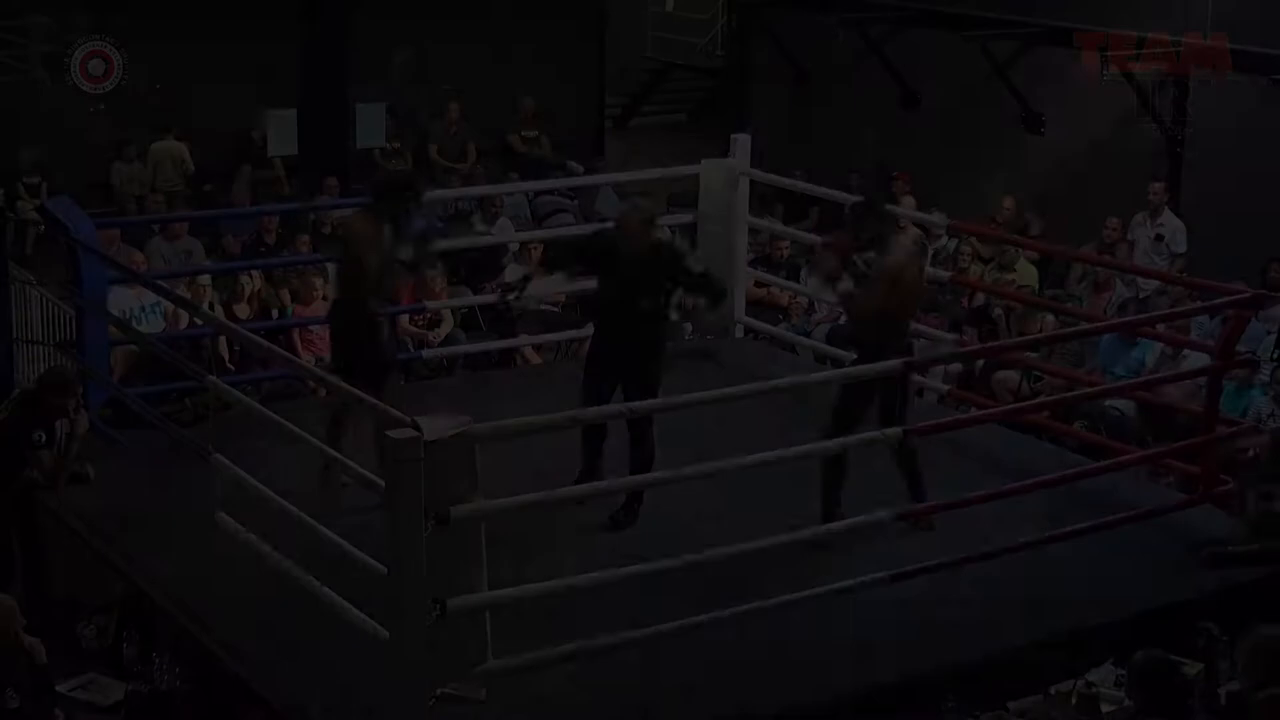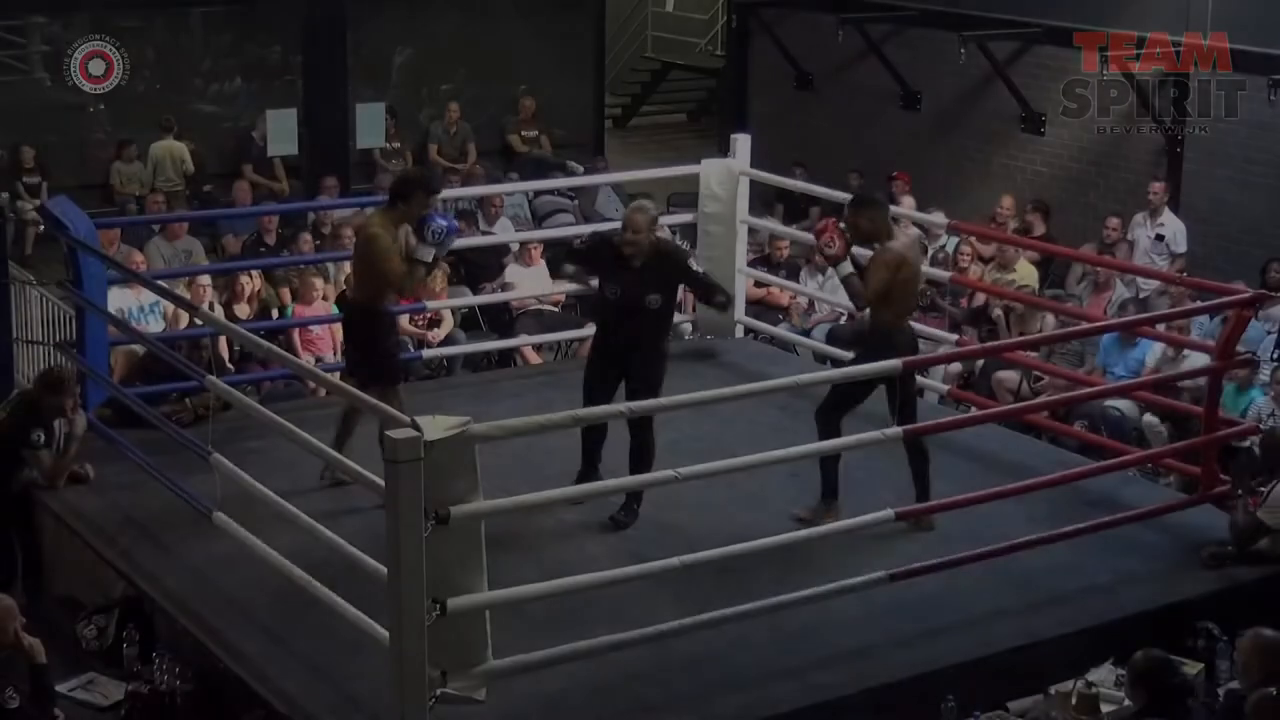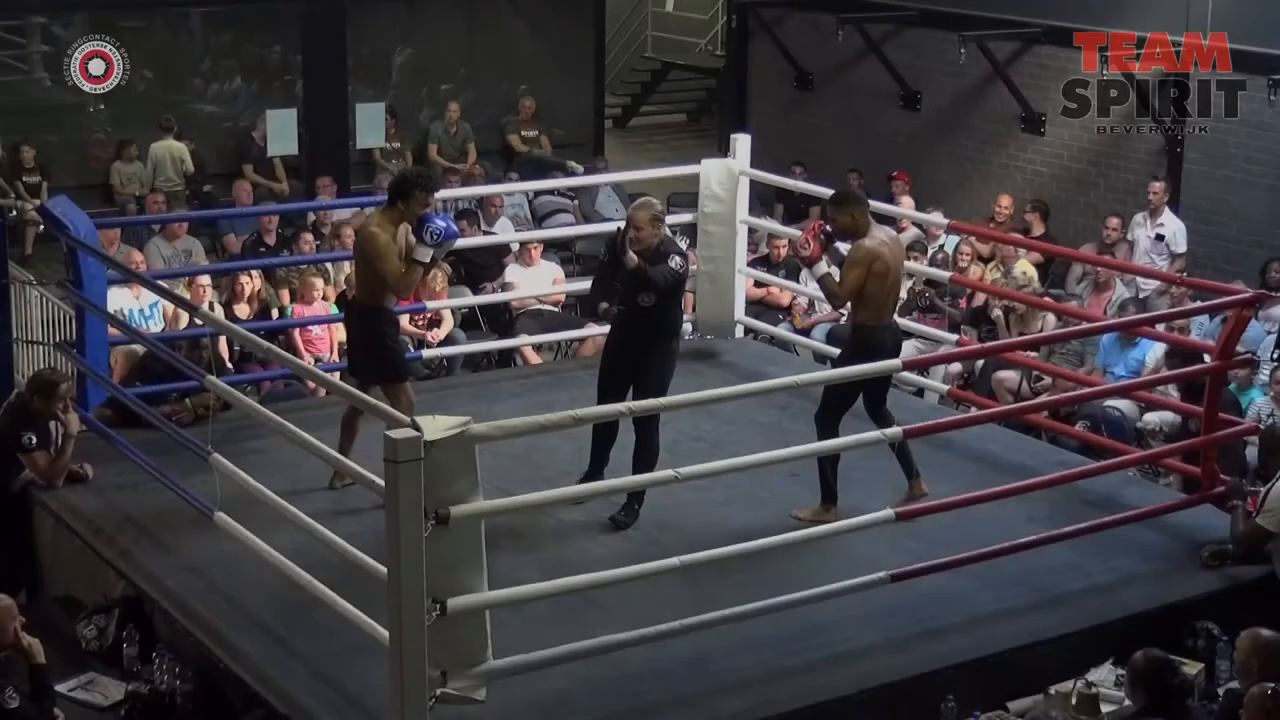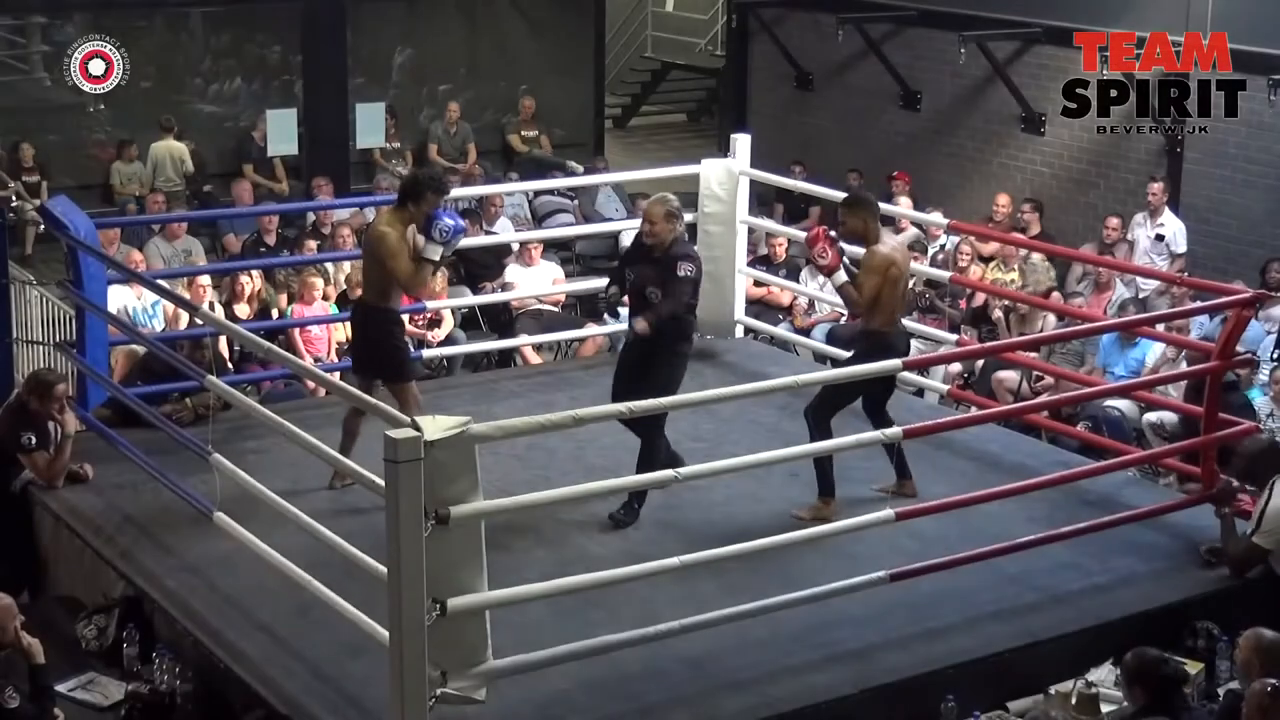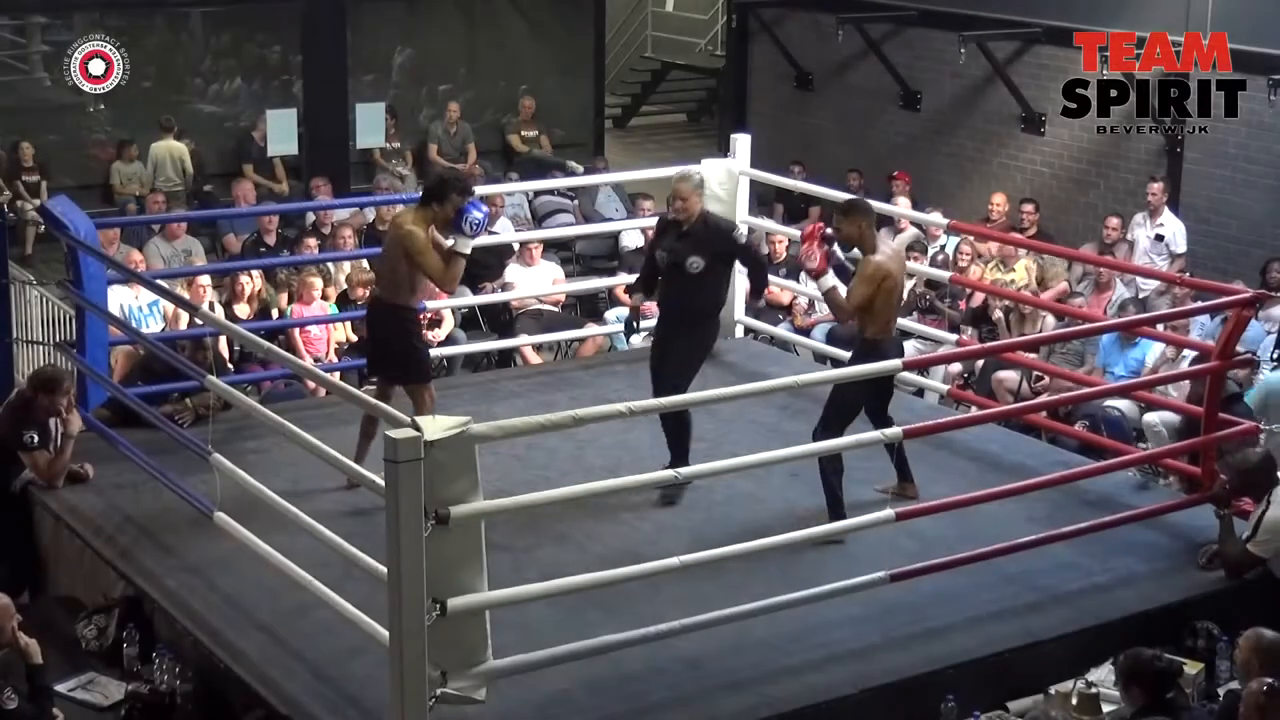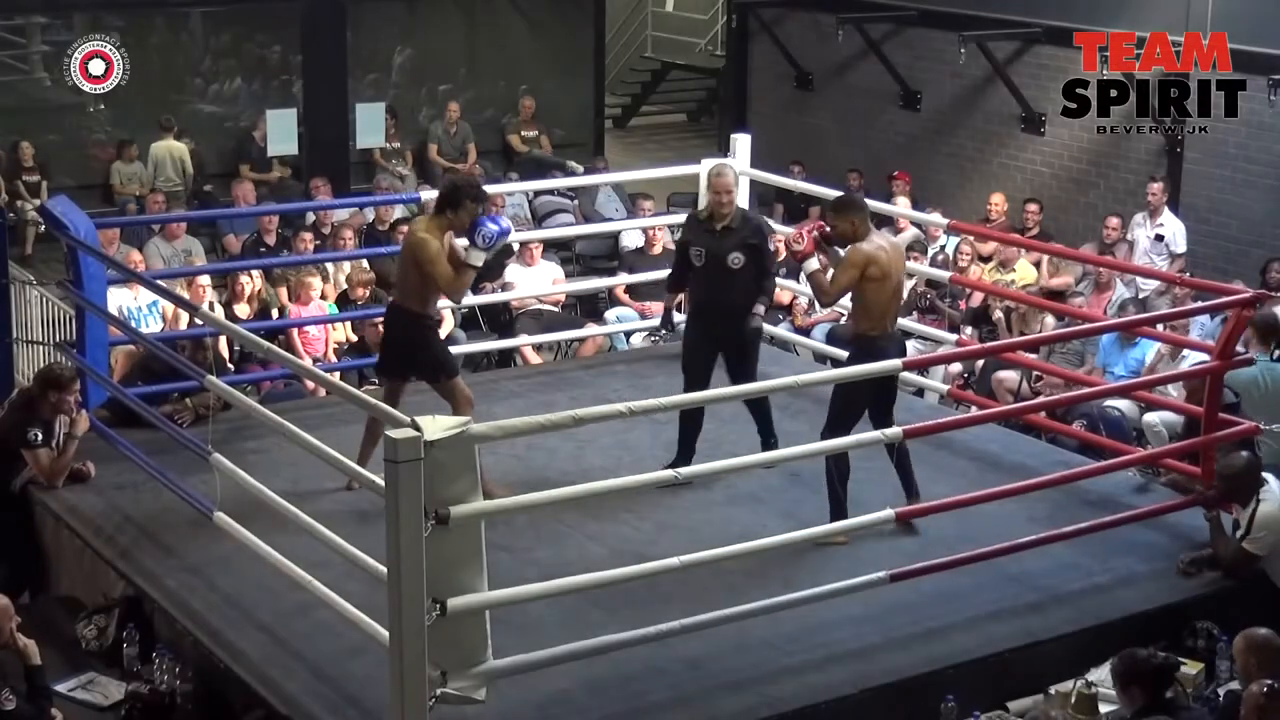
dt=0.3s
person 1, frame 1
left shoulder: (890, 264)
right shoulder: (912, 248)
left elbow: (863, 315)
left wrist: (838, 280)
left hip: (880, 355)
right hip: (899, 349)
left knee: (837, 435)
right knee: (895, 429)
left ankle: (831, 516)
right ankle: (921, 507)
person 1, frame 2
left shoulder: (890, 253)
right shoulder: (907, 243)
left elbow: (862, 299)
right elbow: (873, 284)
left wrist: (839, 262)
right wrist: (848, 256)
left hip: (883, 343)
right hip: (902, 339)
left knee: (828, 414)
right knee: (907, 425)
left ankle: (828, 504)
person 1, frame 3
left shoulder: (864, 249)
right shoulder: (889, 237)
left elbow: (839, 299)
left wrist: (815, 262)
right wrist: (831, 249)
left hip: (867, 340)
right hip: (889, 333)
left knee: (827, 419)
right knee: (877, 408)
left ankle: (828, 507)
right ankle: (914, 482)
person 1, frame 4
left shoulder: (878, 255)
right shoulder: (893, 244)
left elbow: (857, 304)
right elbow: (866, 288)
left wrist: (832, 269)
right wrist: (838, 256)
left hip: (878, 345)
right hip: (894, 339)
left knee: (817, 413)
right knee: (876, 409)
left ankle: (826, 502)
right ankle: (905, 481)
person 1, frame 5
left shoulder: (874, 263)
right shoulder: (890, 249)
left elbow: (844, 312)
right elbow: (861, 287)
left wrist: (820, 274)
right wrist: (831, 249)
left hip: (871, 354)
right hip: (889, 347)
left knee: (826, 433)
right knee: (879, 416)
left ankle: (837, 520)
right ankle: (905, 482)
person 1, frame 6
left shoulder: (861, 252)
right shoulder: (892, 245)
left elbow: (827, 296)
left wrist: (807, 258)
right wrist: (830, 246)
left hip: (869, 350)
right hip: (893, 344)
left knee: (835, 435)
right knee: (884, 424)
left ankle: (838, 526)
right ankle: (913, 503)
person 2, frame 1
left shoulder: (668, 260)
right shoulder: (605, 248)
left elbow: (714, 291)
right elbow: (565, 258)
left hip: (646, 352)
right hip: (606, 345)
left knee: (639, 423)
right knee: (590, 410)
left ankle: (634, 500)
right ankle: (590, 472)
person 2, frame 2
left shoulder: (671, 258)
right shoulder: (605, 248)
left elbow: (713, 290)
right elbow: (569, 260)
left wrist: (717, 296)
right wrist: (571, 271)
left hip: (648, 351)
right hip: (606, 344)
left knee: (640, 423)
right knee: (592, 411)
left ankle: (634, 500)
right ankle: (588, 473)
person 2, frame 3
left shoulder: (674, 256)
right shoulder: (619, 244)
left elbow: (658, 281)
right elbow: (600, 282)
left wrist: (630, 258)
right wrist: (606, 305)
left hip: (658, 348)
right hip: (621, 339)
left knee: (645, 422)
right knee: (604, 409)
left ankle: (634, 502)
right ankle: (594, 473)
person 2, frame 4
left shoulder: (685, 259)
right shoulder: (643, 242)
left elbow: (676, 302)
right elbow: (621, 270)
left wrist: (640, 327)
right wrist: (614, 293)
left hip: (671, 348)
right hip: (640, 340)
left knee: (651, 420)
right knee: (622, 405)
left ankle: (635, 501)
right ankle: (669, 459)
person 2, frame 5
left shoulder: (720, 231)
right shoulder: (665, 227)
left elbow: (757, 265)
right elbow: (650, 270)
left wrist: (755, 298)
right wrist: (636, 306)
left hip: (701, 326)
right hip: (668, 322)
left knee: (672, 392)
right knee: (661, 392)
left ankle: (681, 468)
right ankle: (680, 462)
person 2, frame 6
left shoulder: (754, 226)
right shoulder: (694, 223)
left elbow: (767, 276)
right elbow: (680, 268)
left wrist: (758, 315)
right wrist: (668, 307)
left hip: (738, 321)
right hip: (700, 318)
left knee: (746, 386)
right knee: (693, 388)
left ankle: (769, 441)
right ankle: (683, 459)
person 3, frame 1
left shoulder: (383, 226)
right shoulder: (360, 231)
left elbow: (384, 285)
right elbow: (383, 289)
left wrist: (406, 245)
right wrist: (402, 248)
left hip: (365, 315)
right hip: (354, 317)
right knee: (381, 397)
left ankle: (330, 469)
person 3, frame 2
left shoulder: (402, 228)
right shoulder: (377, 234)
left elbow: (414, 272)
right elbow: (406, 289)
left wrist: (432, 251)
left hip: (371, 315)
right hip: (368, 318)
left knee: (362, 395)
right knee: (391, 402)
left ankle: (333, 465)
person 3, frame 3
left shoulder: (402, 226)
right shoulder: (376, 234)
left elbow: (420, 272)
right elbow: (403, 289)
left wrist: (437, 249)
right wrist: (424, 248)
left hip: (369, 315)
right hip: (372, 318)
left knee: (361, 397)
right knee: (403, 402)
left ankle: (341, 472)
person 3, frame 4
left shoulder: (407, 227)
right shoulder: (385, 233)
left elbow: (427, 270)
right elbow: (414, 287)
left wrist: (444, 247)
right wrist: (434, 245)
left hip: (372, 315)
right hip: (379, 319)
left knee: (363, 396)
right knee: (410, 402)
left ankle: (341, 471)
person 3, frame 5
left shoulder: (417, 222)
right shoulder: (411, 231)
left elbow: (443, 259)
right elbow: (448, 283)
left wrist: (460, 238)
right wrist: (465, 239)
left hip: (383, 312)
right hip: (398, 318)
left knee: (383, 394)
right knee: (424, 402)
person 3, frame 6
left shoulder: (441, 231)
right shoulder: (425, 239)
left elbow: (459, 271)
right elbow: (455, 293)
left wrist: (478, 250)
right wrist: (478, 251)
left hip: (401, 318)
right hip: (414, 325)
left knee: (390, 398)
right knee: (463, 401)
left ankle: (359, 471)
person 4, frame 1
left shoulder: (40, 404)
right shoulder: (29, 422)
left elbow: (53, 460)
right elbow: (55, 480)
left wrist: (75, 467)
right wrist: (76, 435)
left knee: (32, 554)
left ankle: (35, 609)
person 4, frame 2
left shoulder: (38, 403)
right shoulder: (28, 421)
left elbow: (52, 458)
right elbow: (55, 479)
left wrist: (74, 467)
right wrist: (76, 435)
left knee: (32, 554)
person 4, frame 3
left shoulder: (44, 410)
right shoulder: (21, 425)
left elbow: (50, 458)
right elbow: (53, 479)
left wrist: (73, 469)
right wrist: (71, 434)
left knee: (27, 558)
person 4, frame 4
left shoulder: (44, 411)
right shoulder: (20, 425)
left elbow: (50, 459)
right elbow: (53, 479)
left wrist: (73, 468)
right wrist: (68, 433)
left knee: (27, 558)
person 4, frame 5
left shoulder: (42, 408)
right shoulder: (21, 423)
left elbow: (49, 456)
right elbow: (52, 480)
left wrist: (72, 469)
right wrist: (70, 434)
left knee: (26, 558)
person 4, frame 6
left shoulder: (44, 406)
right shoulder: (26, 422)
left elbow: (52, 458)
right elbow: (53, 478)
left wrist: (75, 467)
right wrist: (75, 434)
left knee: (28, 559)
right knee: (19, 565)
